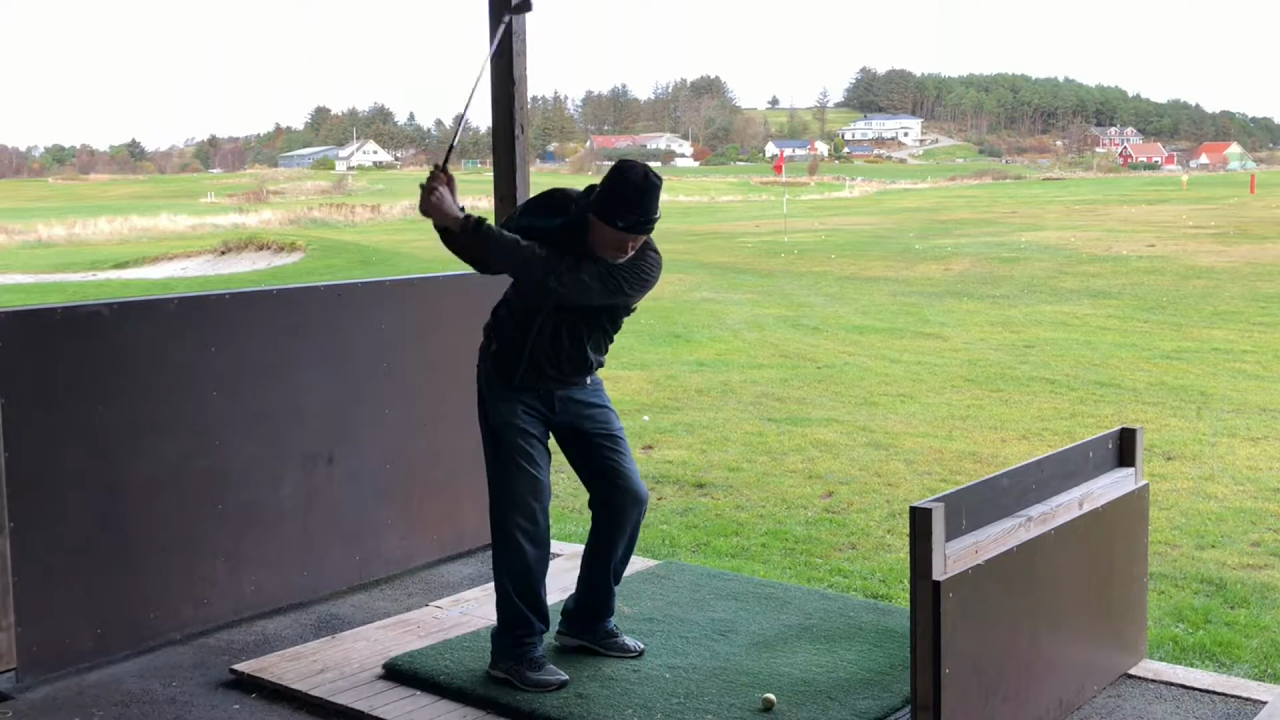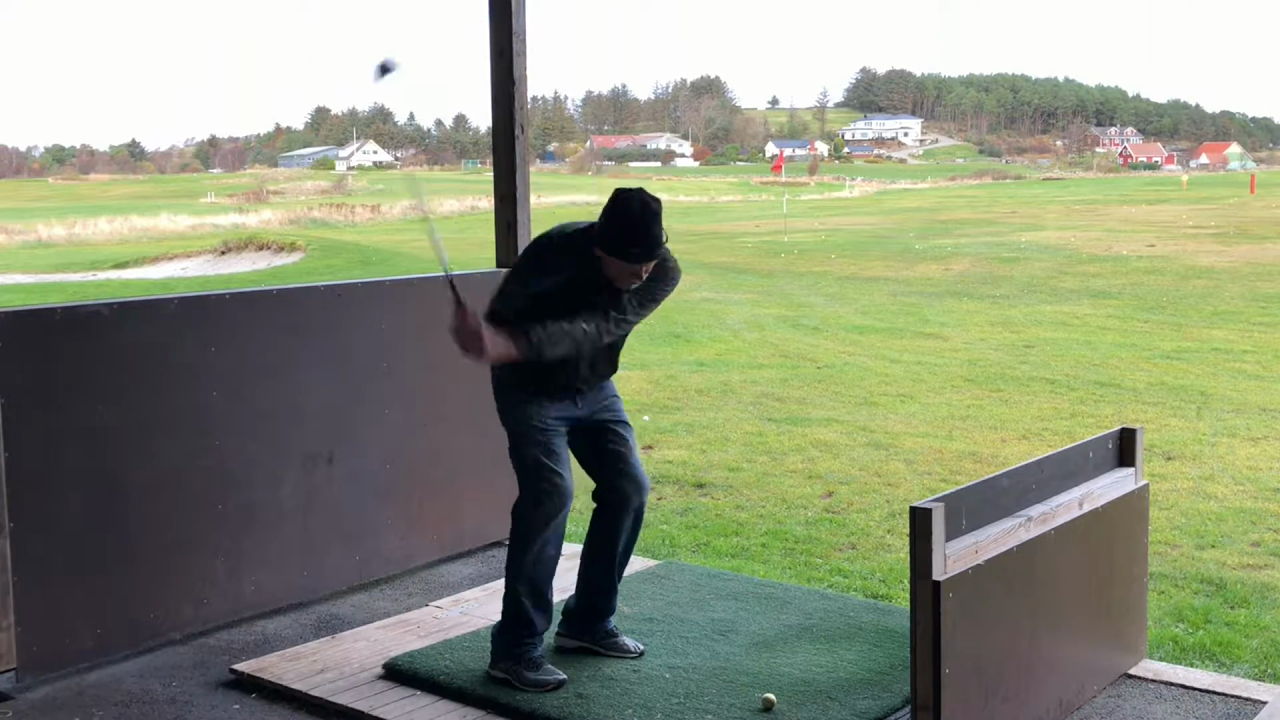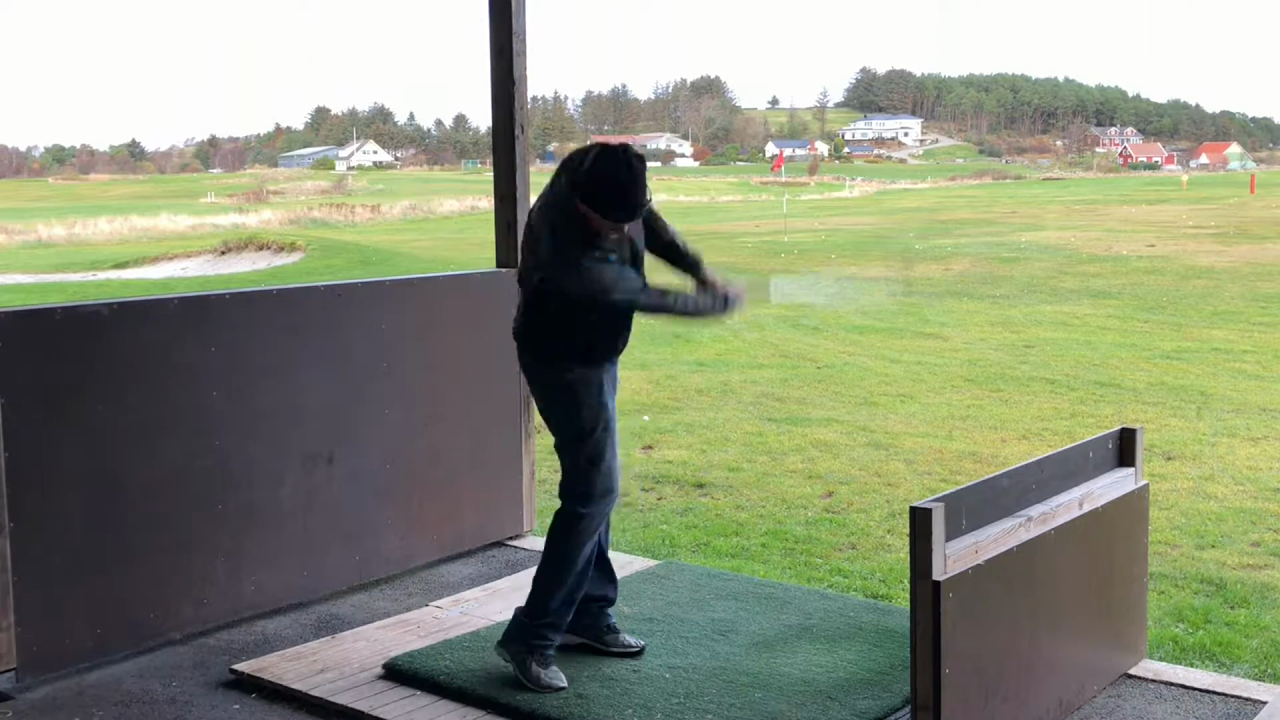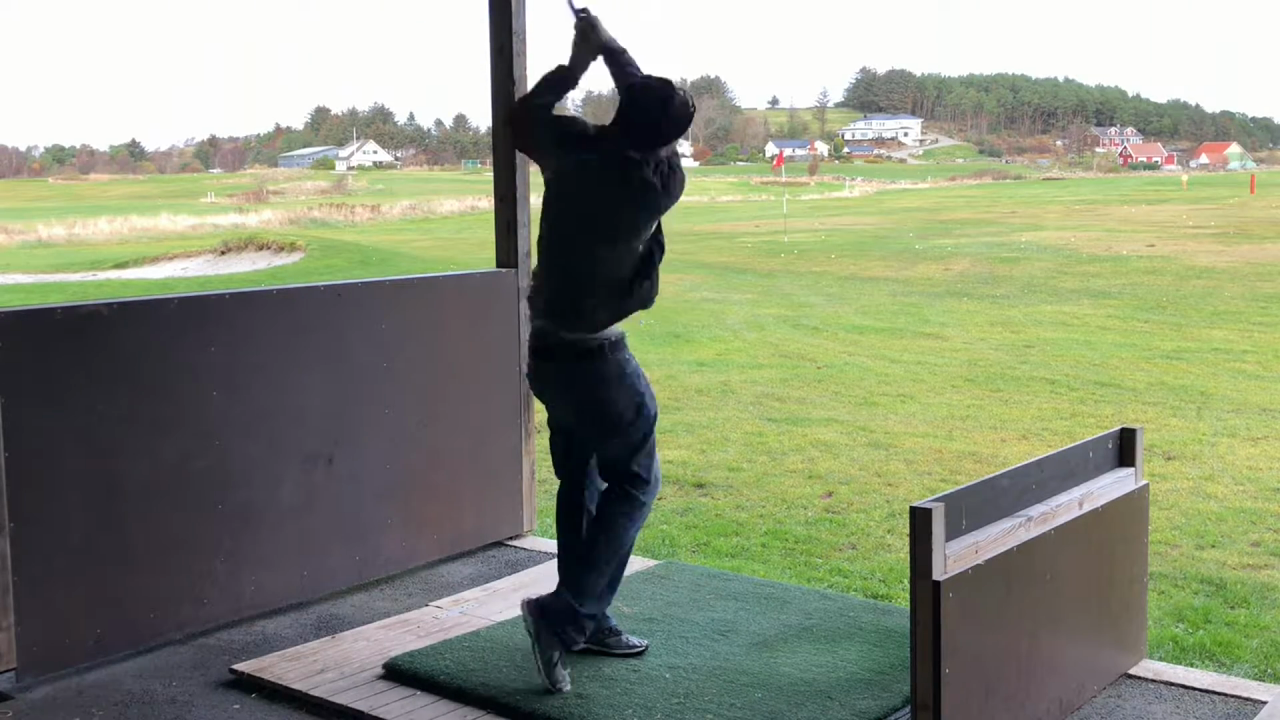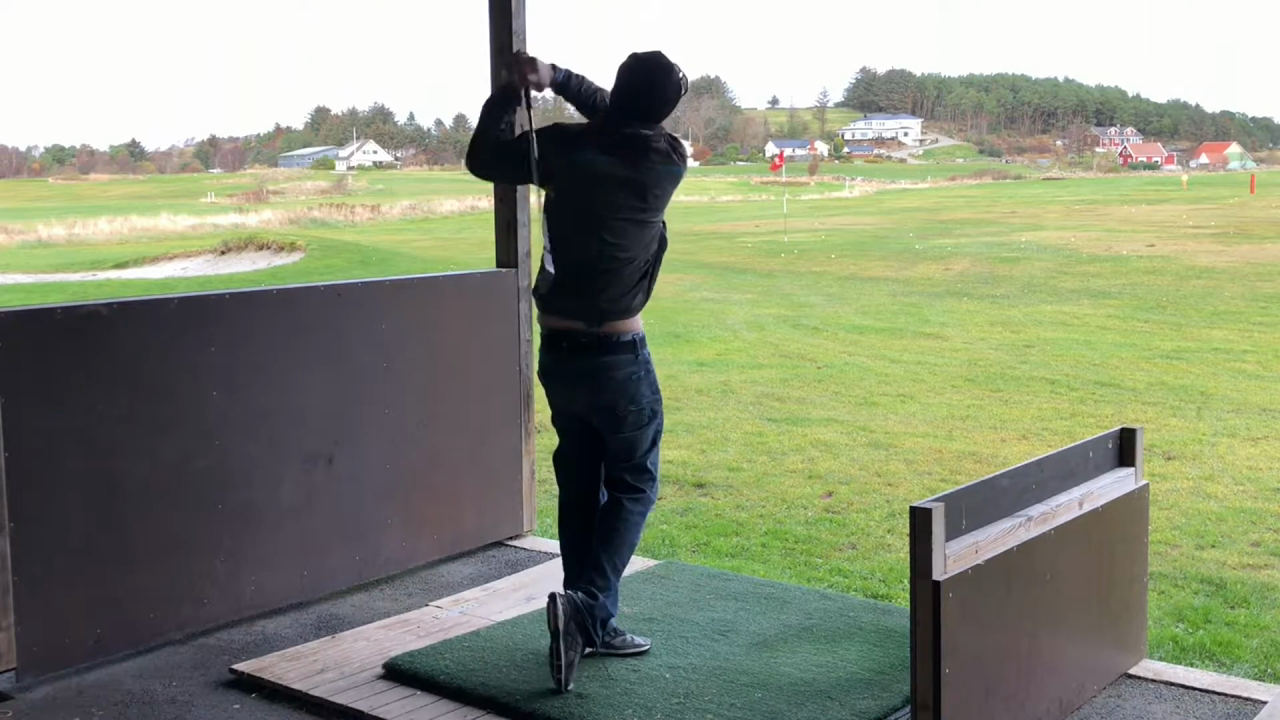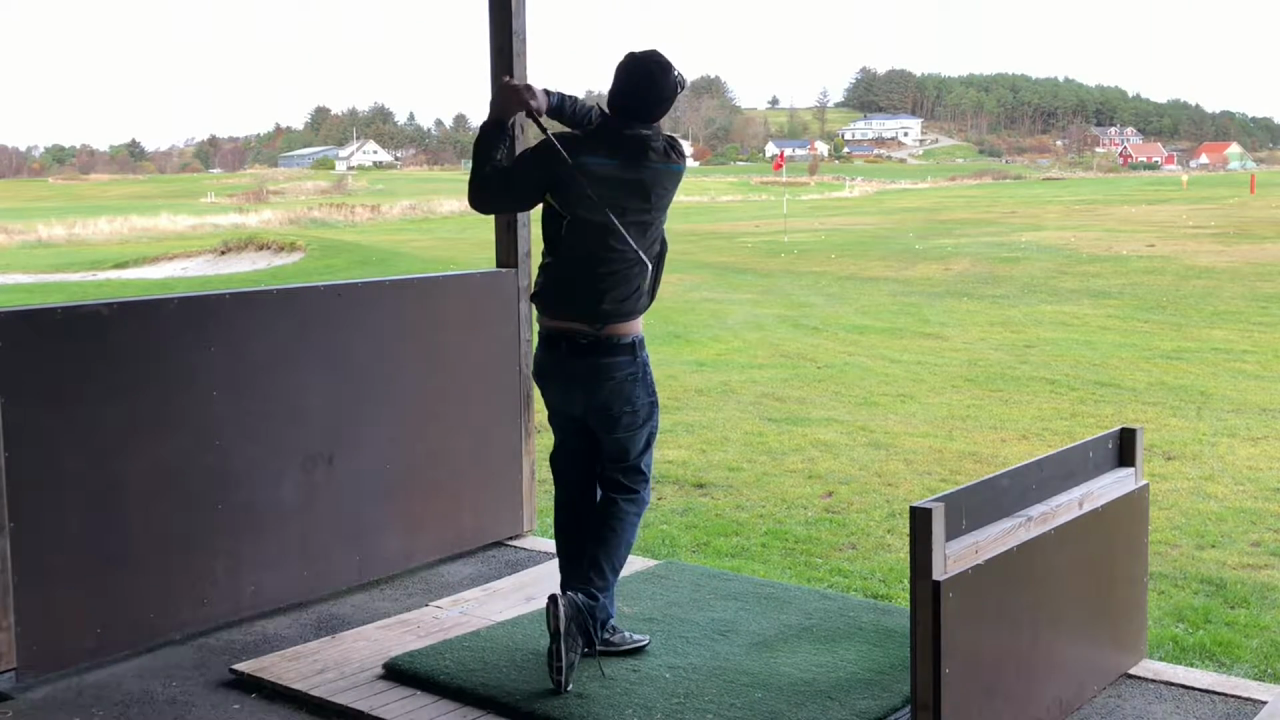
dt=0.2s
person 1, frame 1
left shoulder: (642, 268)
right shoulder: (553, 208)
left elbow: (545, 276)
right elbow: (487, 256)
left wrist: (462, 221)
right wrist: (451, 216)
left hip: (579, 387)
right hip: (509, 381)
left knee: (627, 495)
right knee: (523, 506)
left ankle: (587, 620)
right ankle: (516, 646)
person 1, frame 2
left shoulder: (664, 274)
right shoulder: (551, 255)
left elbow: (592, 333)
right elbow: (503, 318)
left wrist: (510, 345)
right wrist: (485, 333)
left hip: (590, 384)
right hip: (529, 388)
left knee: (629, 489)
right knee: (548, 498)
left ankle: (587, 620)
right ankle: (516, 649)
person 1, frame 3
left shoulder: (583, 167)
right shoulder: (568, 253)
left elbow: (650, 224)
right elbow: (640, 298)
left wrist: (701, 273)
right wrist: (707, 304)
left hip: (585, 354)
right hip: (565, 363)
left knee: (599, 484)
right knee: (593, 489)
left ankle: (592, 614)
right ankle: (530, 635)
person 1, frame 4
left shoulder: (570, 144)
right shoulder: (663, 182)
left elbow: (523, 118)
right elbow: (653, 136)
left wrist: (576, 60)
right wrist: (611, 48)
left hip: (546, 349)
right hip: (596, 357)
left knee: (581, 481)
right knee: (633, 487)
left ankle: (585, 616)
right ankle: (565, 612)
person 1, frame 5
left shoulder: (560, 147)
right shoulder: (669, 161)
left elbow: (482, 160)
right elbow: (619, 122)
left wrist: (508, 91)
right wrist: (555, 77)
left hip: (557, 350)
right hip: (617, 356)
left knee: (579, 485)
right knee: (633, 486)
left ankle: (590, 621)
right ankle: (586, 606)
person 1, frame 6
left shoulder: (561, 155)
right shoulder: (669, 161)
left elbow: (484, 195)
right elbow: (610, 132)
left wrist: (498, 118)
right wrist: (548, 100)
left hip: (556, 352)
right hip: (616, 358)
left knee: (576, 485)
right knee: (626, 487)
left ankle: (589, 620)
right ankle: (584, 608)
